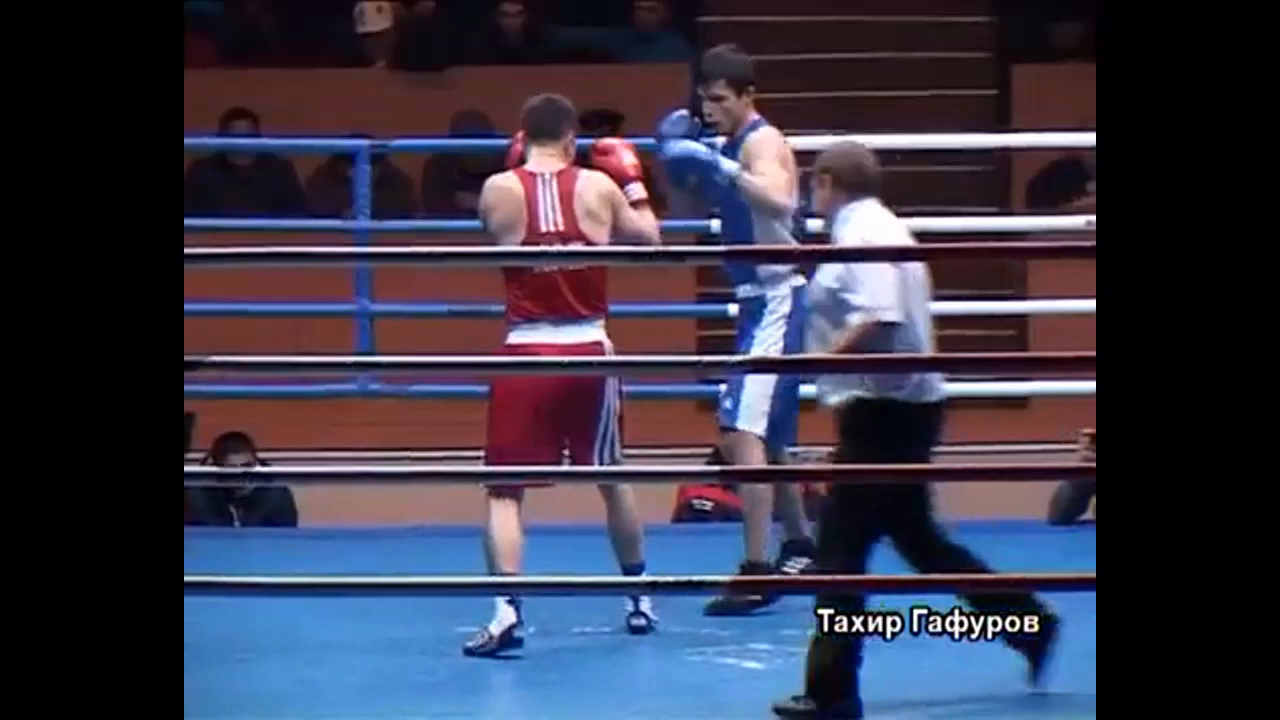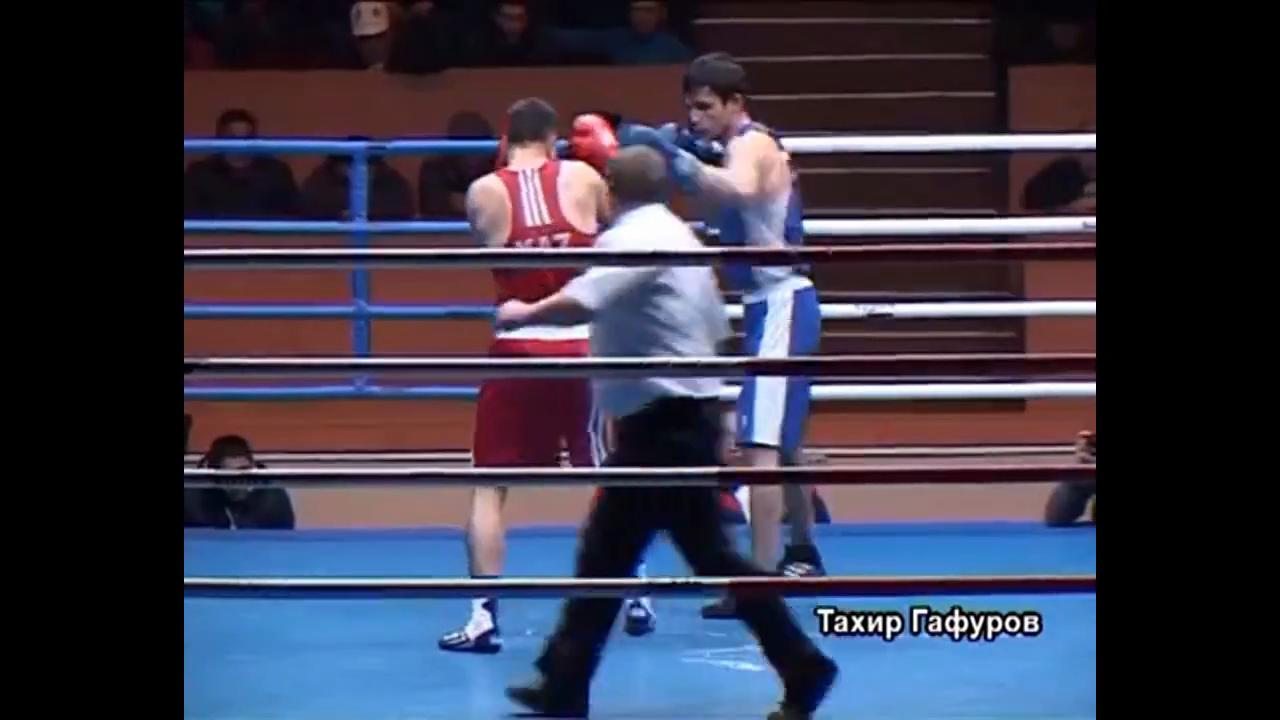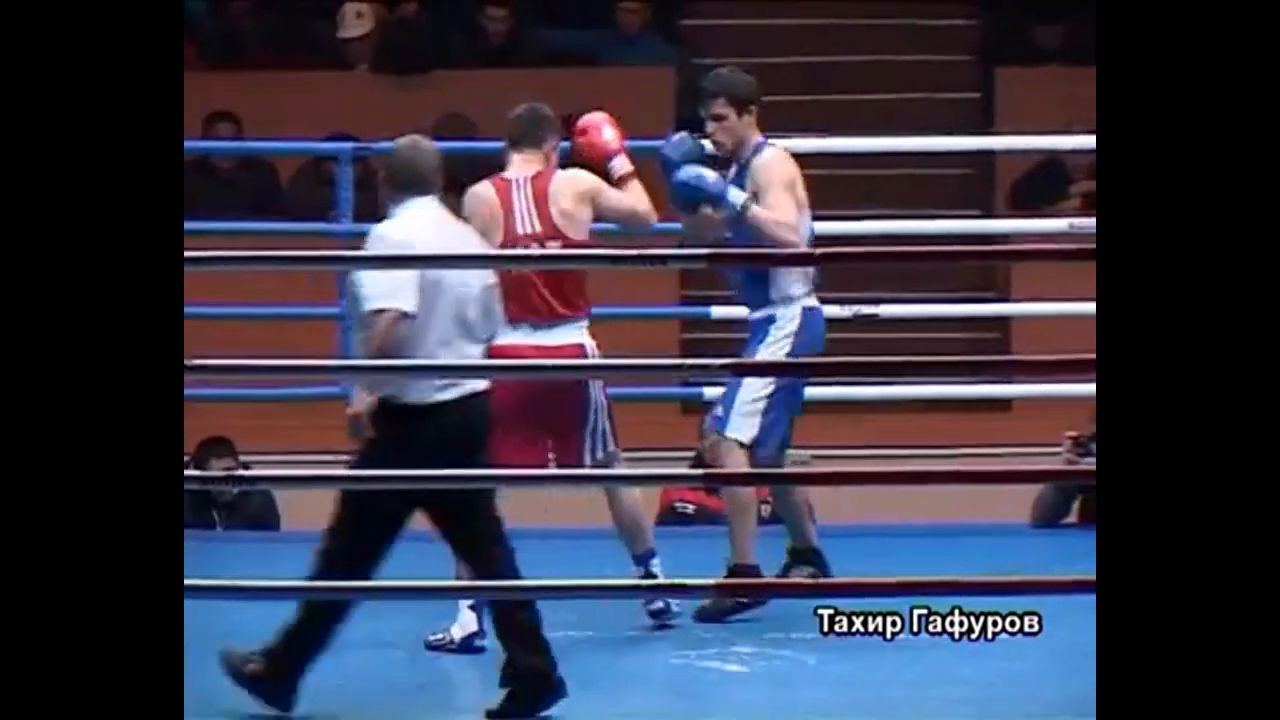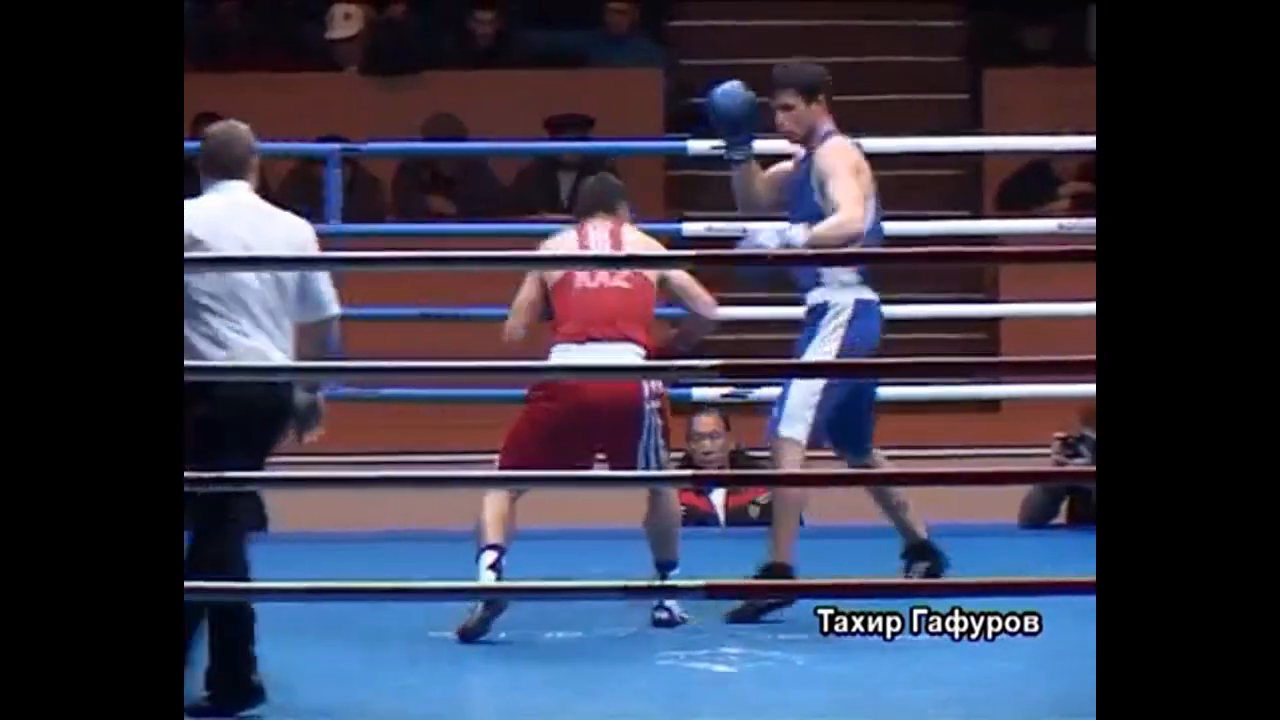
dt=0.4s
person 1, frame 1
left shoulder: (861, 238)
right shoulder: (880, 232)
left elbow: (877, 322)
left wrist: (820, 358)
left hip: (887, 412)
right hip: (896, 408)
left knee: (840, 549)
right knee: (919, 541)
right ankle: (1027, 623)
person 1, frame 2
left shoulder: (628, 238)
right shoulder: (683, 239)
left elbow: (579, 301)
right elbow: (713, 331)
left wrist: (524, 314)
left hip: (664, 418)
right hip: (683, 413)
left knee: (710, 552)
right knee: (607, 550)
left ankle: (801, 665)
person 1, frame 3
left shoulder: (391, 237)
right shoulder: (469, 241)
left elbow: (391, 319)
left wrist: (369, 392)
left hip: (409, 418)
right hip: (468, 411)
left knee: (350, 548)
right knee: (483, 551)
left ankle: (278, 673)
person 1, frame 4
left shoulder: (188, 222)
right shoulder: (290, 229)
right elbow: (320, 321)
right wrist: (313, 392)
left hip: (211, 394)
right hip: (272, 393)
left knee: (220, 527)
right knee: (225, 525)
person 2, frame 1
left shoulder: (763, 141)
right shoulder: (739, 146)
left elbow: (780, 203)
right elbow: (699, 206)
left wrist: (714, 165)
right wrist: (684, 157)
left hip: (777, 302)
right hip: (757, 301)
left knee: (744, 434)
right knee: (748, 434)
left ankle: (759, 574)
right ankle: (800, 546)
person 2, frame 2
left shoulder: (750, 148)
right shoulder: (748, 149)
left elbow: (738, 190)
right elbow: (723, 214)
left wrist: (677, 161)
right wrist: (683, 161)
left hip: (782, 305)
right hip: (772, 304)
left knee: (761, 444)
right knee: (778, 440)
right ankle: (802, 552)
person 2, frame 3
left shoulder: (772, 166)
right shoulder: (743, 171)
left elbow: (788, 239)
left wrist: (728, 198)
right wrist: (689, 194)
left hip: (790, 322)
right hip: (769, 321)
left knee: (728, 444)
right knee: (750, 442)
left ankle: (743, 575)
right ankle: (805, 555)
person 2, frame 4
left shoulder: (835, 152)
right shoulder: (810, 158)
left elbow: (852, 223)
right elbow: (754, 200)
left wrist: (784, 238)
right wrist: (738, 144)
left hip: (843, 313)
right hip: (838, 313)
left knee: (787, 440)
right knee: (854, 449)
left ankle: (778, 571)
right ankle: (922, 550)
person 3, frame 1
left shoulder: (497, 189)
right shoulder: (599, 186)
right elbow: (652, 238)
right wrist: (631, 180)
left hip: (529, 352)
right hip: (591, 352)
left knee: (502, 490)
right knee: (612, 477)
left ankle: (506, 609)
right ankle: (640, 601)
person 3, frame 2
left shoulder: (482, 191)
right shoulder: (581, 177)
right wrist: (610, 160)
left hip: (520, 349)
right hip: (580, 346)
left knee: (489, 485)
left ankle: (484, 616)
person 3, frame 3
left shoulder: (479, 198)
right shoulder: (577, 184)
right elbow: (645, 218)
right wrist: (616, 158)
left hip: (513, 358)
right hip: (573, 356)
right knee: (612, 476)
left ankle: (469, 618)
right ankle: (655, 588)
person 3, frame 4
left shoulder: (553, 250)
right shoulder: (647, 247)
left elbow: (515, 332)
right elbow: (707, 313)
right wrist: (677, 342)
left hip: (565, 376)
right hip: (628, 377)
left knee: (504, 482)
right knee: (658, 483)
left ankle: (491, 576)
right ankle: (668, 597)
